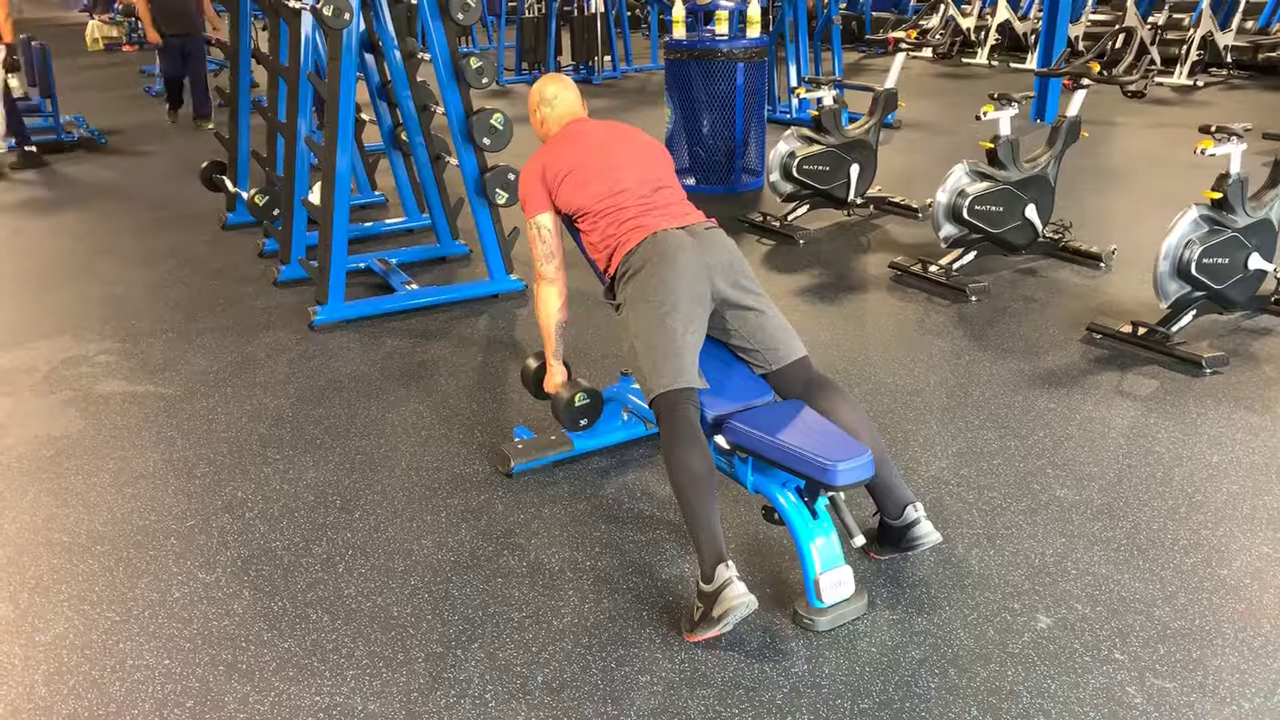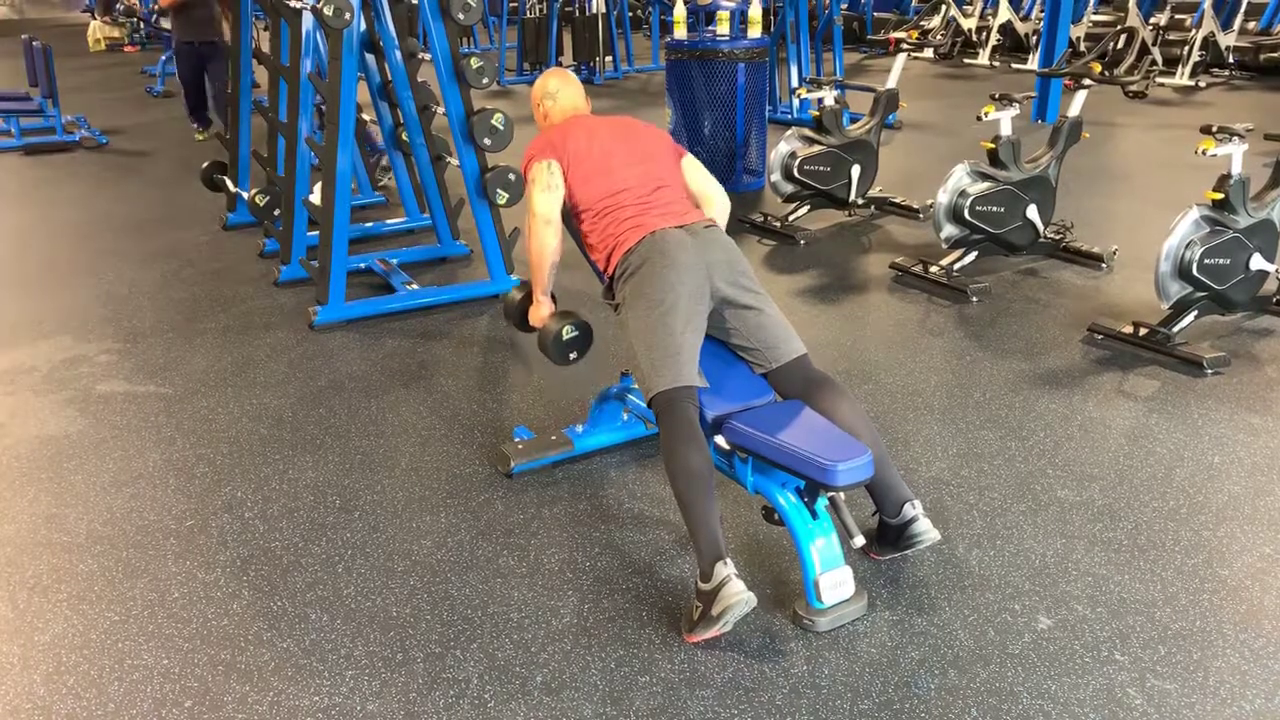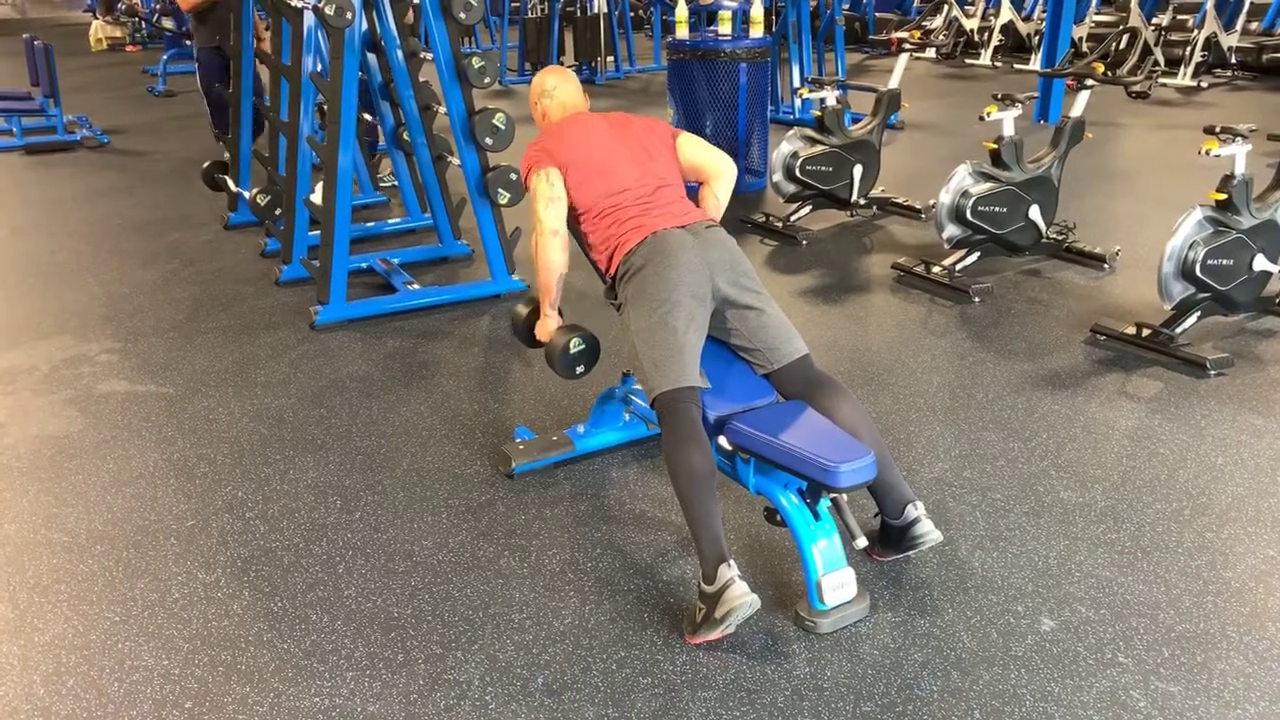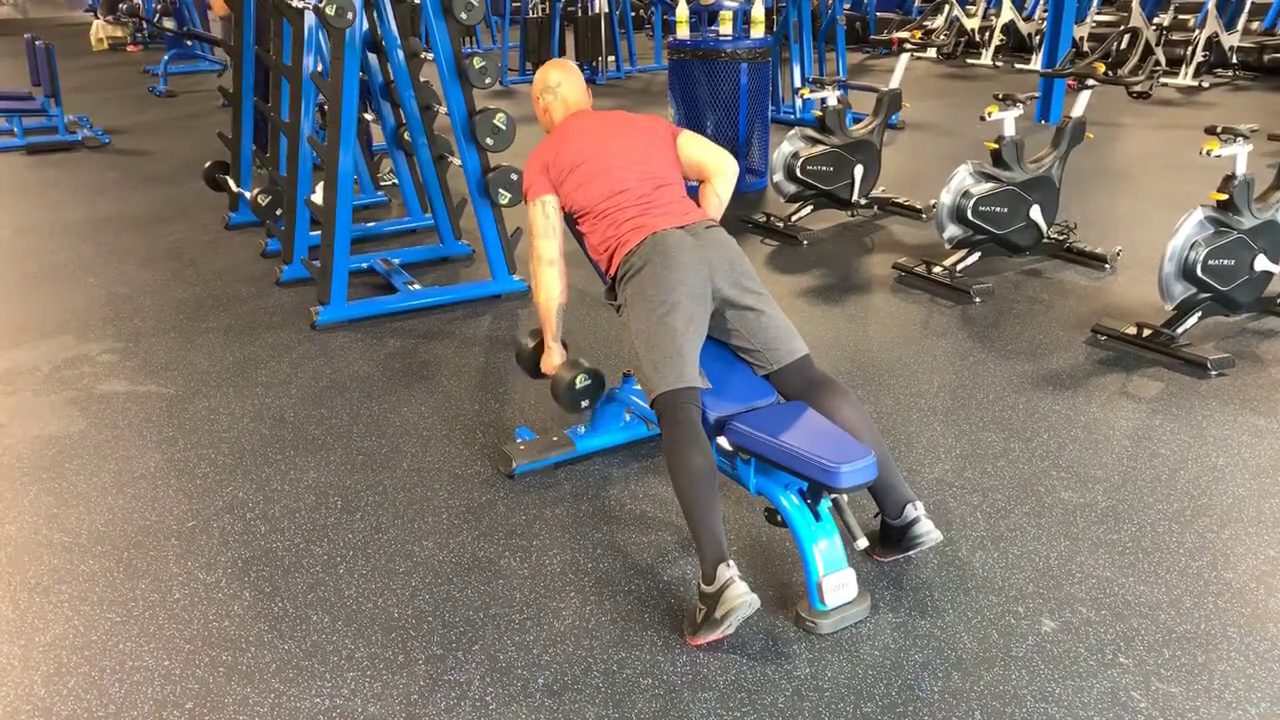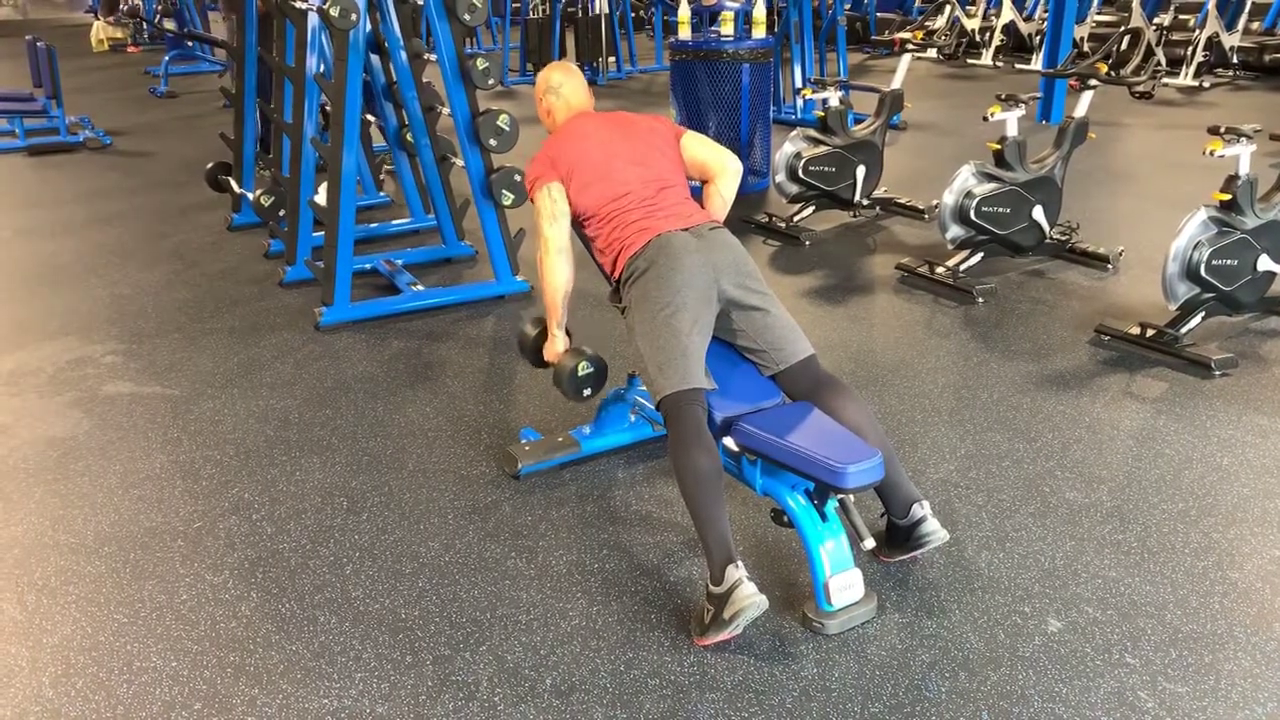
dt=1s
person 1, frame 1
left shoulder: (539, 168)
right shoulder: (640, 137)
left elbow: (551, 278)
left wrist: (554, 363)
left hip: (651, 263)
right hip: (713, 243)
left knee: (676, 407)
right knee: (803, 378)
left ankle: (718, 577)
right ankle: (902, 513)
person 1, frame 2
left shoulder: (547, 144)
right shoulder: (647, 129)
left elbow: (545, 220)
right elbow: (717, 200)
left wrist: (541, 298)
left hip: (649, 260)
right hip: (713, 243)
left knee: (676, 407)
right knee: (802, 376)
left ankle: (717, 576)
right ankle: (901, 511)
person 1, frame 3
left shoulder: (545, 146)
right shoulder: (645, 124)
left elbow: (551, 226)
right elbow: (721, 169)
left wrist: (549, 311)
left hip: (651, 261)
right hip: (714, 242)
left knee: (678, 408)
right knee: (804, 376)
left ankle: (720, 578)
right ankle: (903, 512)
person 1, frame 4
left shoulder: (544, 158)
right shoulder: (648, 123)
left elbow: (549, 260)
right elbow: (723, 168)
left wrist: (552, 344)
left hip: (650, 262)
right hip: (715, 243)
left knee: (678, 409)
right knee: (804, 377)
left ankle: (719, 577)
right ankle: (903, 512)
person 1, frame 5
left shoulder: (548, 157)
right shoulder: (651, 123)
left elbow: (556, 244)
right elbow: (726, 168)
left wrist: (556, 332)
left hip: (654, 264)
right hip: (718, 245)
left knee: (684, 410)
right knee: (809, 376)
left ankle: (728, 578)
right ankle: (909, 511)
